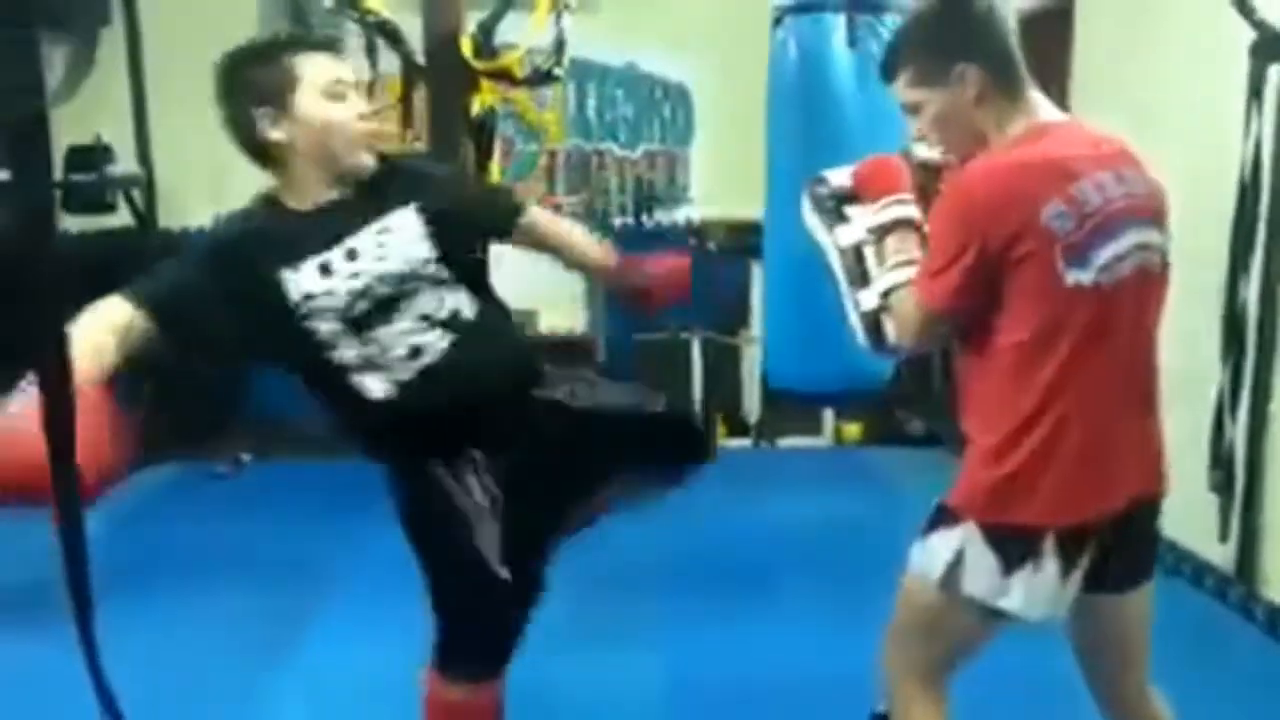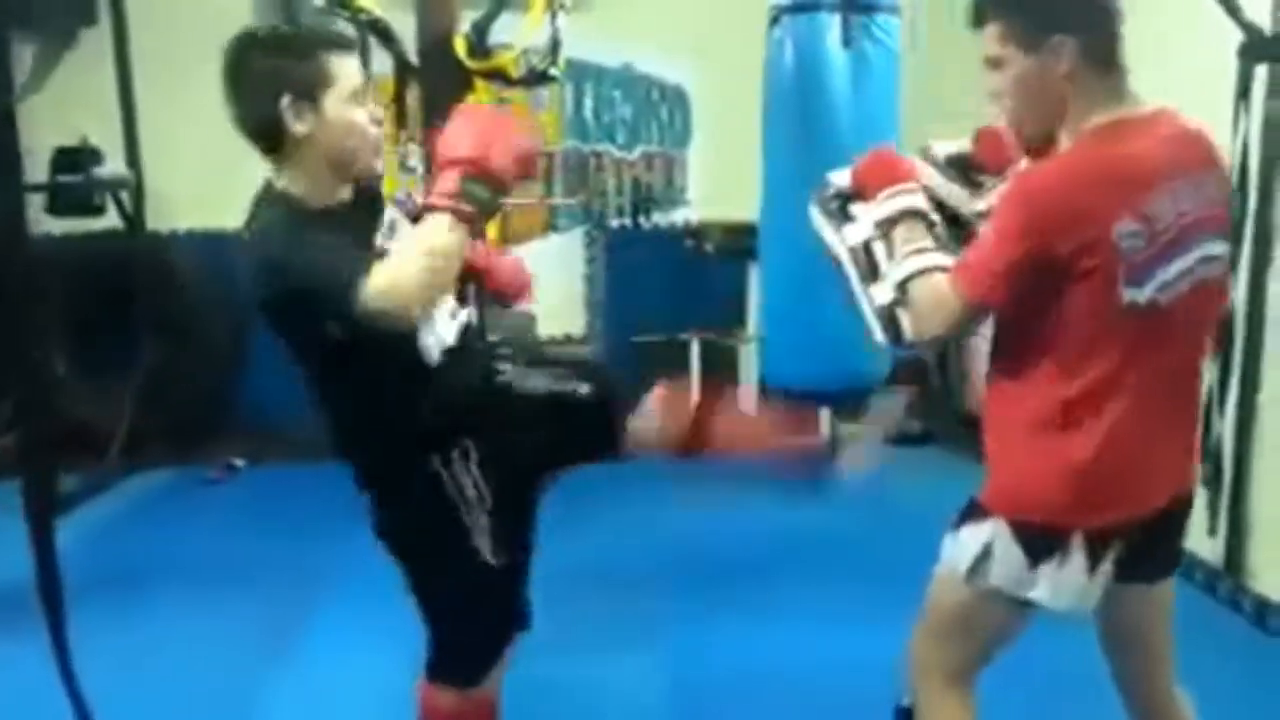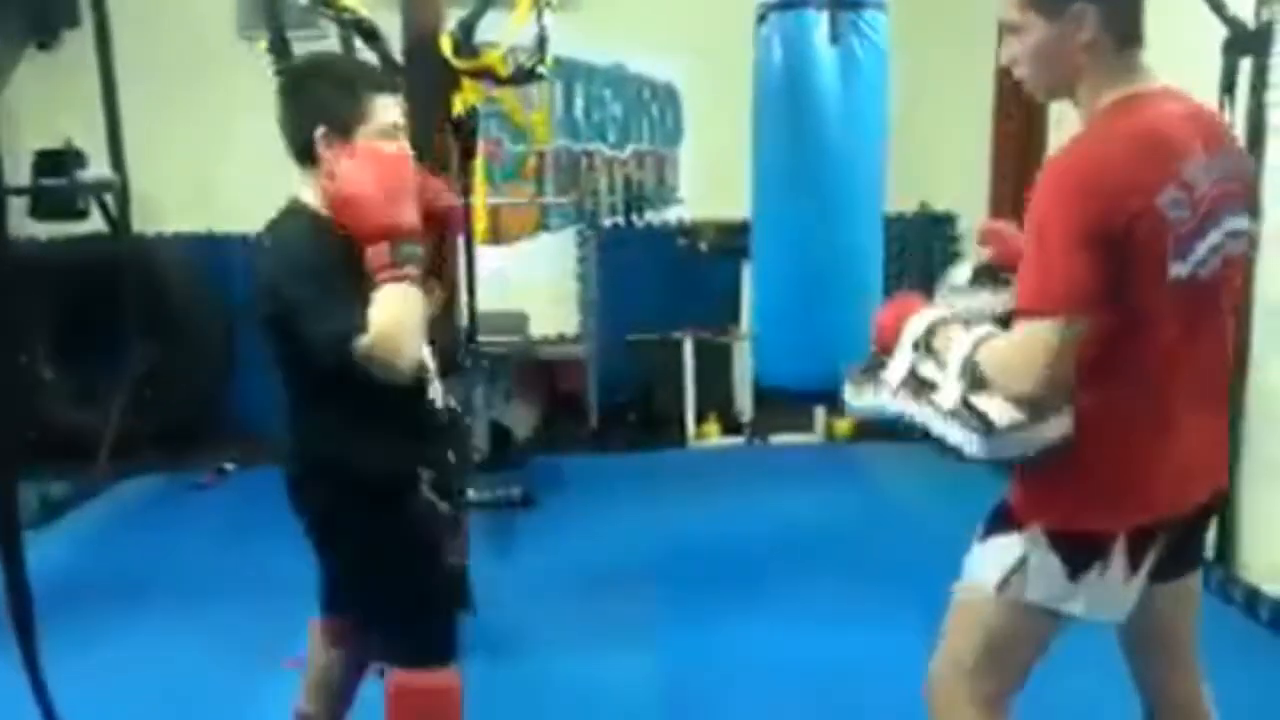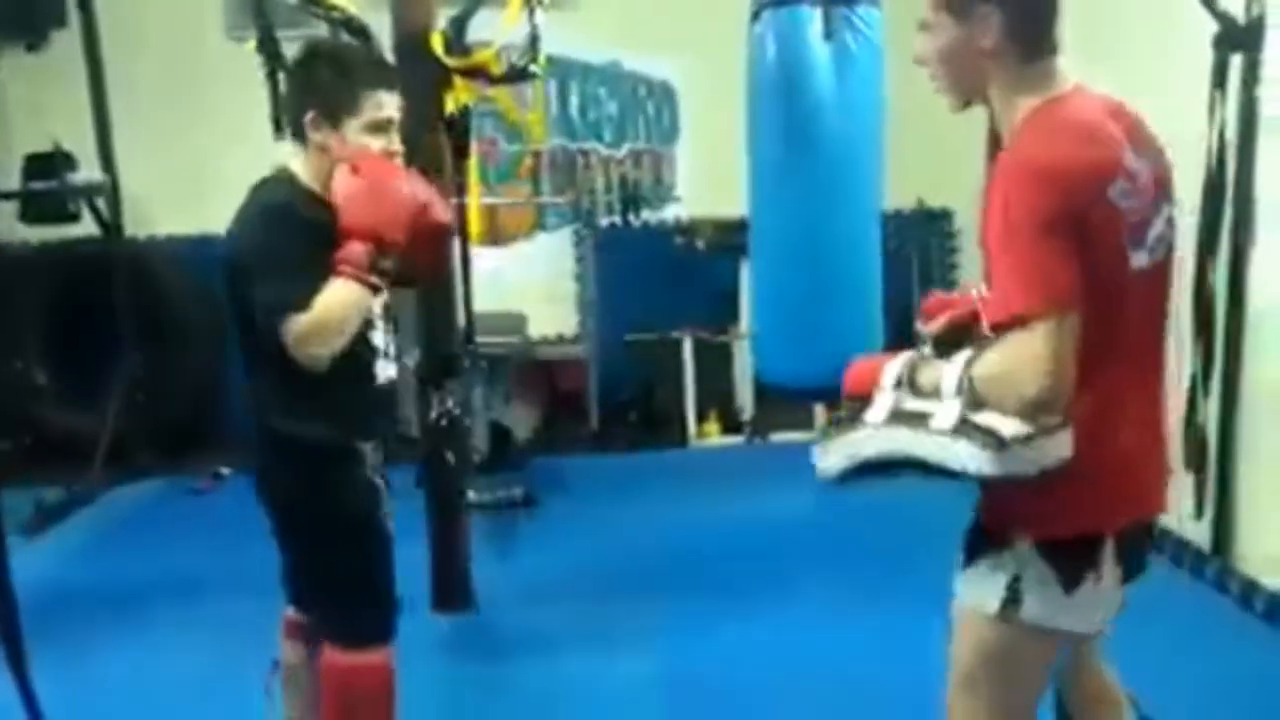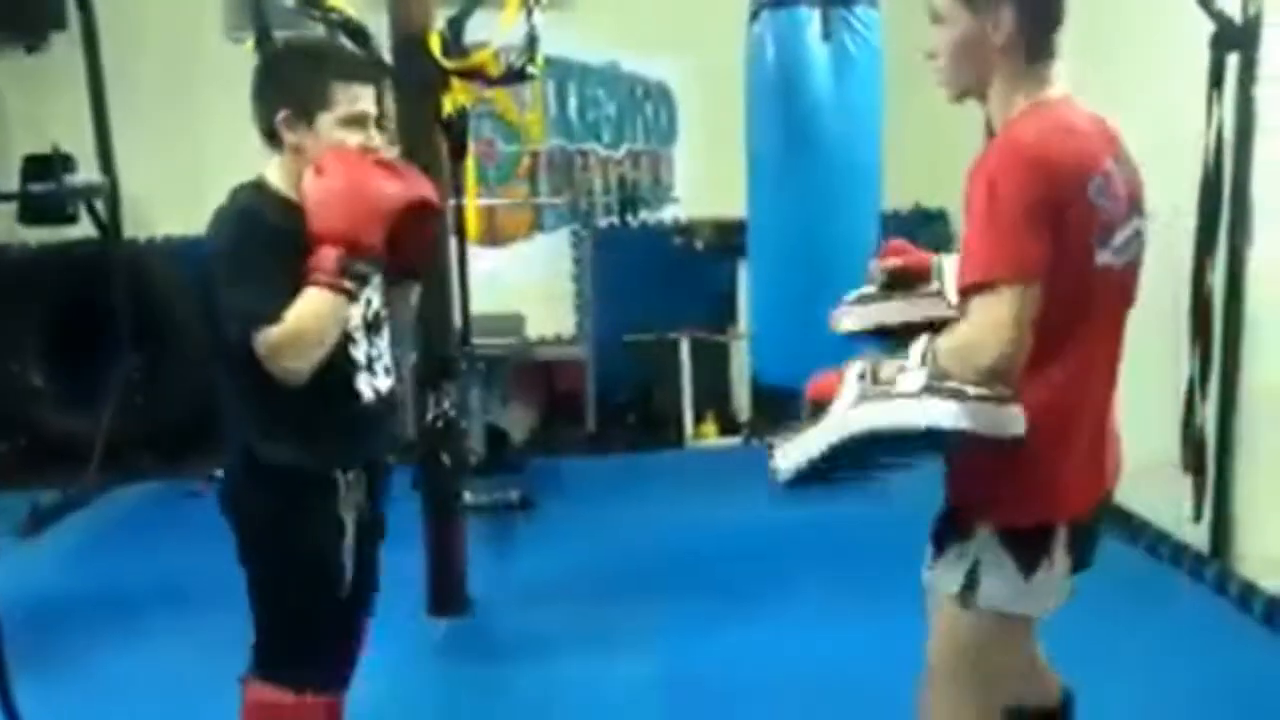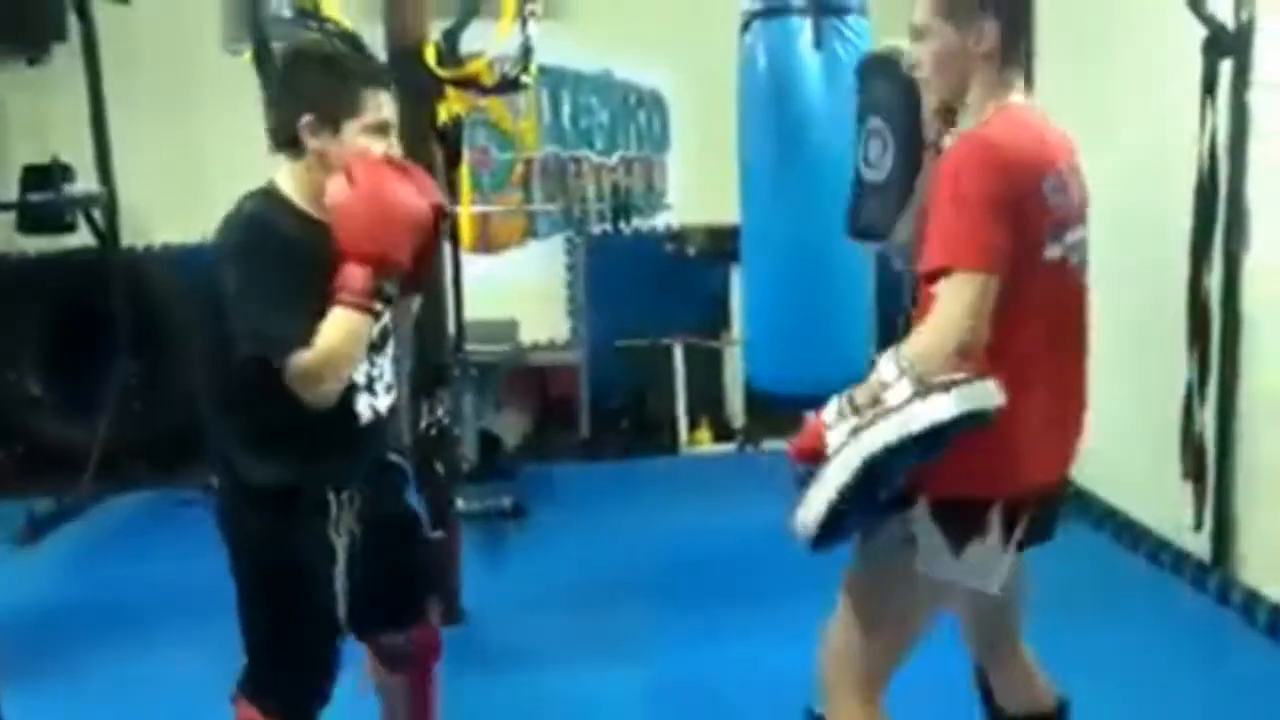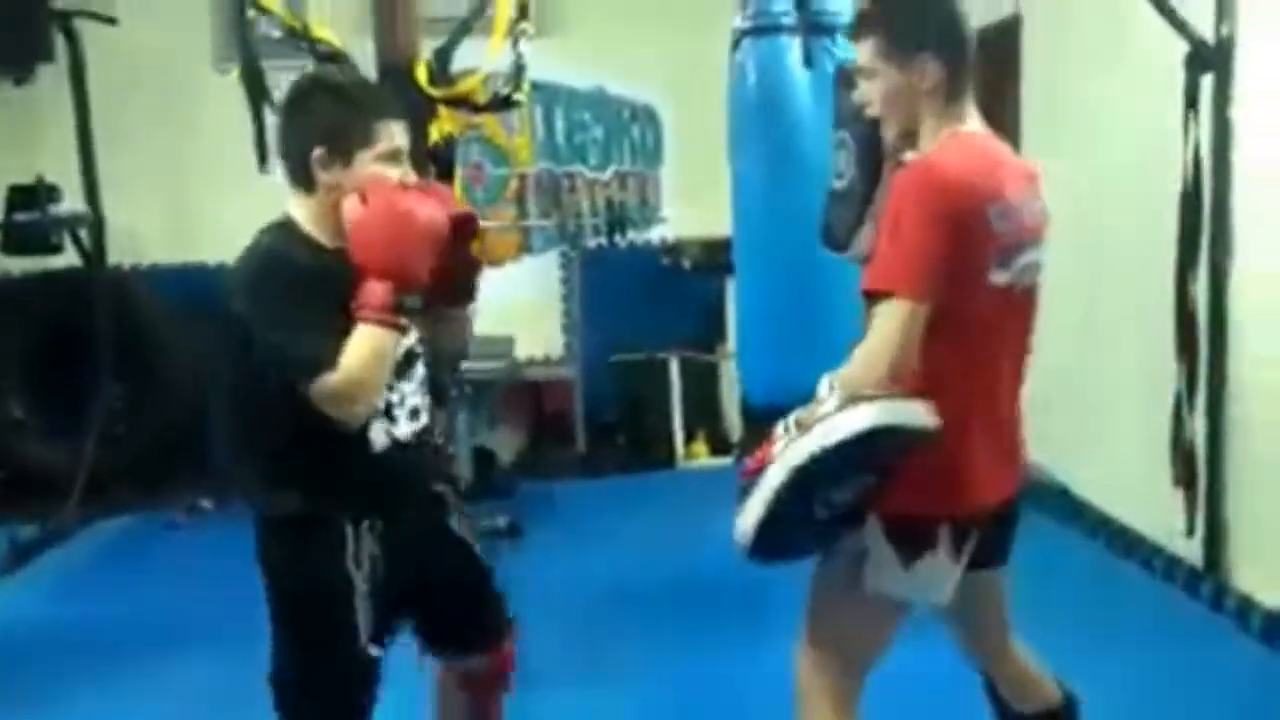
dt=0.3s
person 1, frame 1
left shoulder: (985, 186)
right shoulder: (1130, 169)
left elbow: (912, 330)
left wrist: (893, 215)
left hip: (1025, 494)
right hip: (1129, 481)
person 1, frame 2
left shoulder: (1057, 189)
right shoulder: (1200, 159)
left elbow: (936, 317)
left wrist: (900, 203)
left hip: (1051, 493)
right hip: (1158, 482)
person 1, frame 3
left shoulder: (1088, 168)
right shoulder: (1212, 137)
left elbow: (1032, 374)
left wrist: (944, 335)
right wrist: (1042, 262)
left hip: (1084, 494)
right hip: (1185, 473)
person 1, frame 4
left shoulder: (1032, 168)
right shoulder: (1116, 126)
left elbow: (1035, 381)
left wrist: (923, 377)
right wrist: (987, 314)
left hip: (1059, 491)
right hip: (1120, 467)
person 1, frame 5
left shoulder: (1021, 157)
right shoulder: (1091, 138)
left elbow: (996, 348)
left wrist: (887, 373)
right wrist: (947, 276)
left hip: (1022, 476)
right hip: (1068, 460)
right knee: (1008, 659)
person 1, frame 6
left shoulder: (983, 154)
right shoulder: (1048, 148)
left elbow: (955, 336)
right elbow: (917, 244)
left wrist: (850, 410)
left hip: (969, 464)
right hip: (1030, 455)
right knee: (998, 645)
person 1, frame 7
left shoulder: (929, 181)
right shoulder: (1013, 176)
left elbow: (889, 358)
right elbow: (872, 250)
left wrist: (800, 433)
right wrist: (878, 170)
left hip: (920, 481)
right hip: (988, 468)
right knee: (993, 648)
person 2, frame 1
left shoulder: (410, 185)
right shoulder: (250, 250)
left elbow: (526, 220)
right elbow: (123, 317)
left wrist: (625, 273)
left hip: (524, 399)
right hip: (439, 453)
left knee: (676, 437)
right knee: (479, 640)
person 2, frame 2
left shoulder: (358, 193)
right shoulder: (284, 248)
right elbow: (398, 300)
left wrist: (468, 261)
right wrist: (459, 188)
left hip: (484, 386)
right hip: (427, 453)
left knee: (634, 417)
right knee: (470, 638)
person 2, frame 3
left shoulder: (344, 229)
right shoulder: (297, 254)
right elbow: (393, 355)
left wrist: (415, 236)
right wrist: (397, 248)
left hip: (379, 464)
right hip: (362, 481)
left knee: (354, 614)
right knee: (426, 638)
person 2, frame 4
left shoulder: (342, 203)
right shoulder: (273, 218)
left elbow: (367, 313)
right elbow: (312, 341)
left wrist: (409, 242)
right wrist: (370, 247)
left hip: (339, 446)
right hip: (313, 454)
left knee: (317, 610)
right knee: (362, 619)
person 2, frame 5
left shoulder: (333, 209)
right shoulder: (248, 227)
left elbow: (375, 321)
right elbow: (290, 355)
left wrist: (401, 247)
right wrist: (345, 252)
left hip: (347, 466)
right hip: (291, 481)
left knee: (338, 630)
right knee: (299, 655)
person 2, frame 6
left shoulder: (345, 215)
right shoulder: (256, 237)
left elbow: (385, 330)
right elbow: (317, 377)
left wrist: (409, 256)
right wrist: (370, 268)
left hip: (365, 478)
right hip: (291, 503)
left knee: (409, 633)
person 2, frame 7
left shoulder: (375, 242)
right shoulder: (273, 272)
right elbow: (346, 399)
left wrist: (450, 272)
right wrist: (389, 287)
left hip: (409, 499)
right hip: (326, 531)
left knee: (483, 650)
